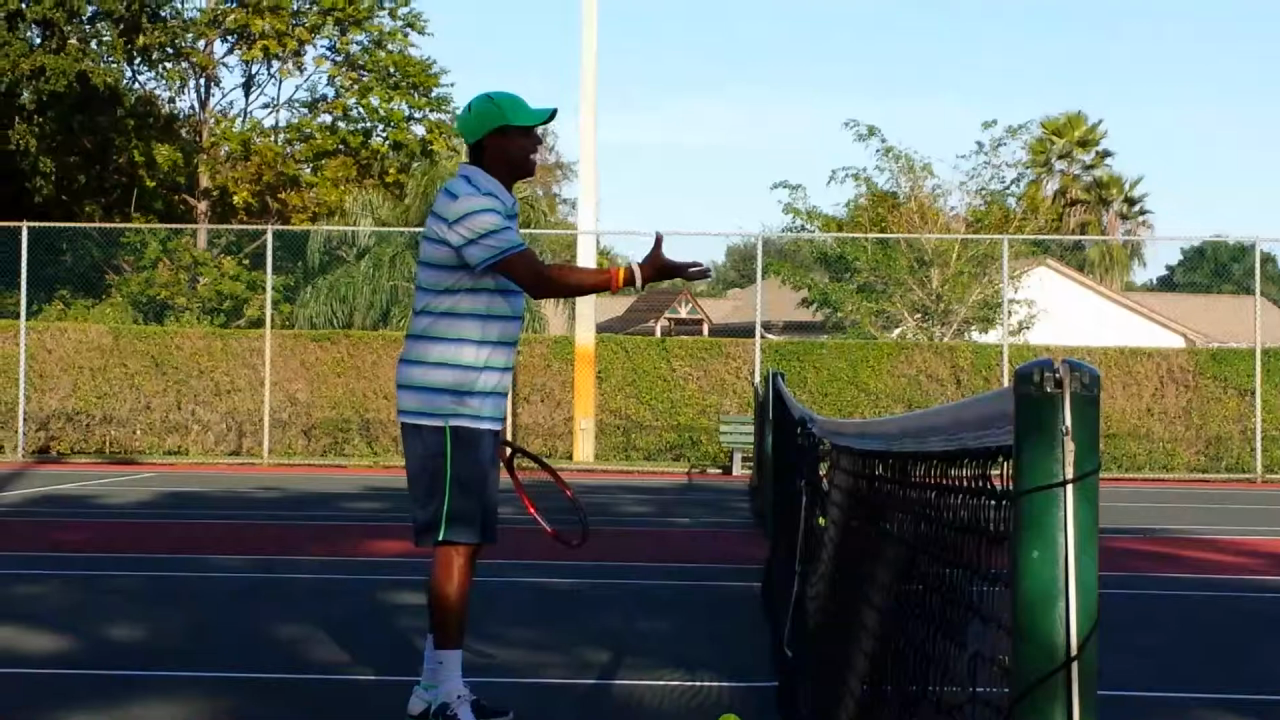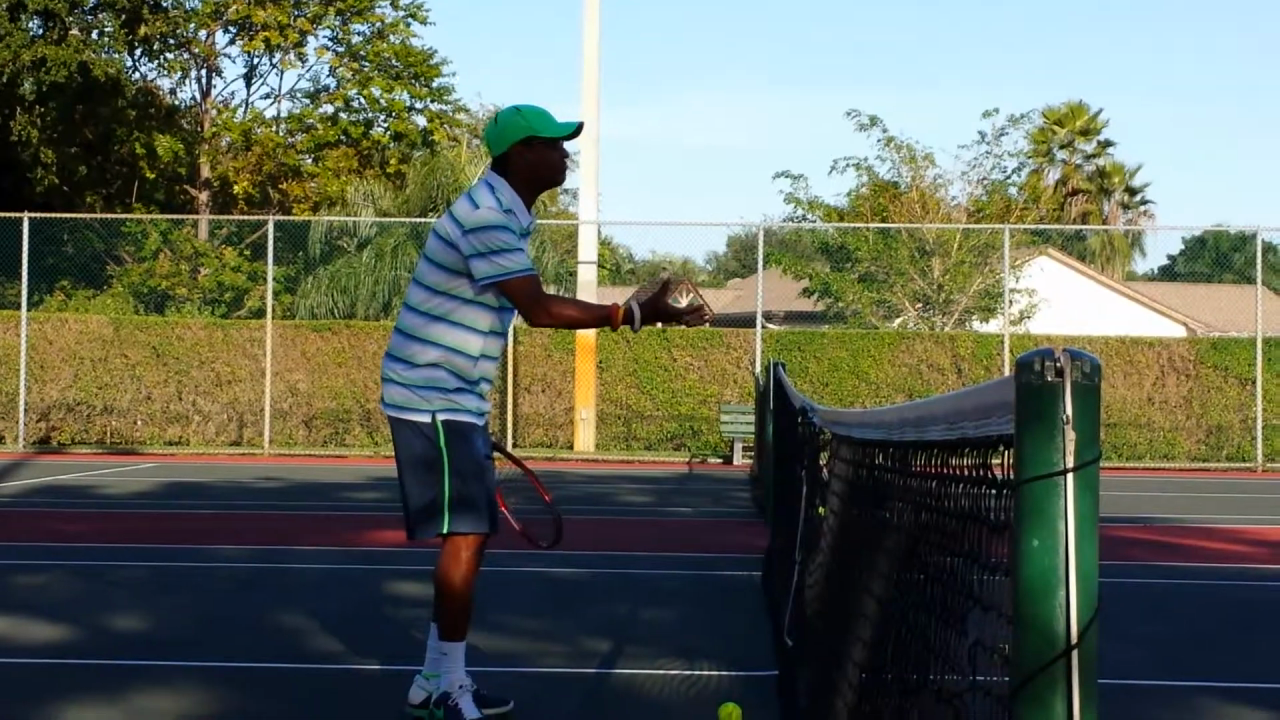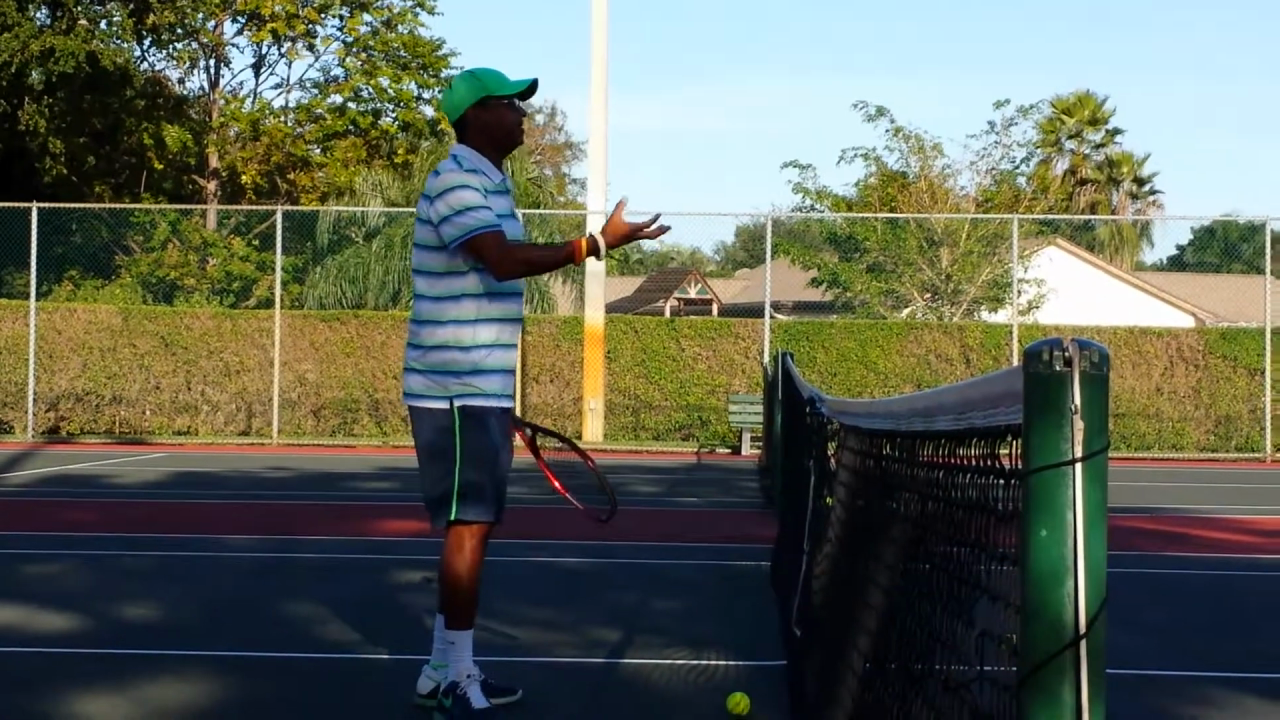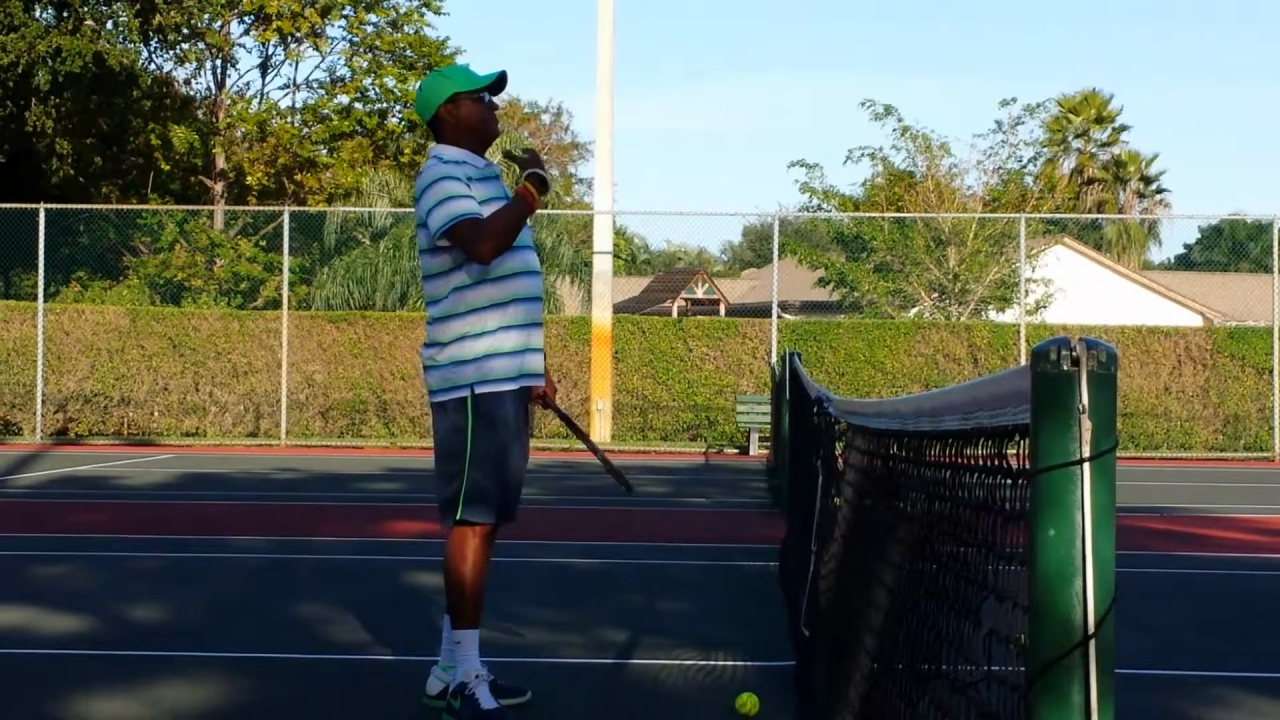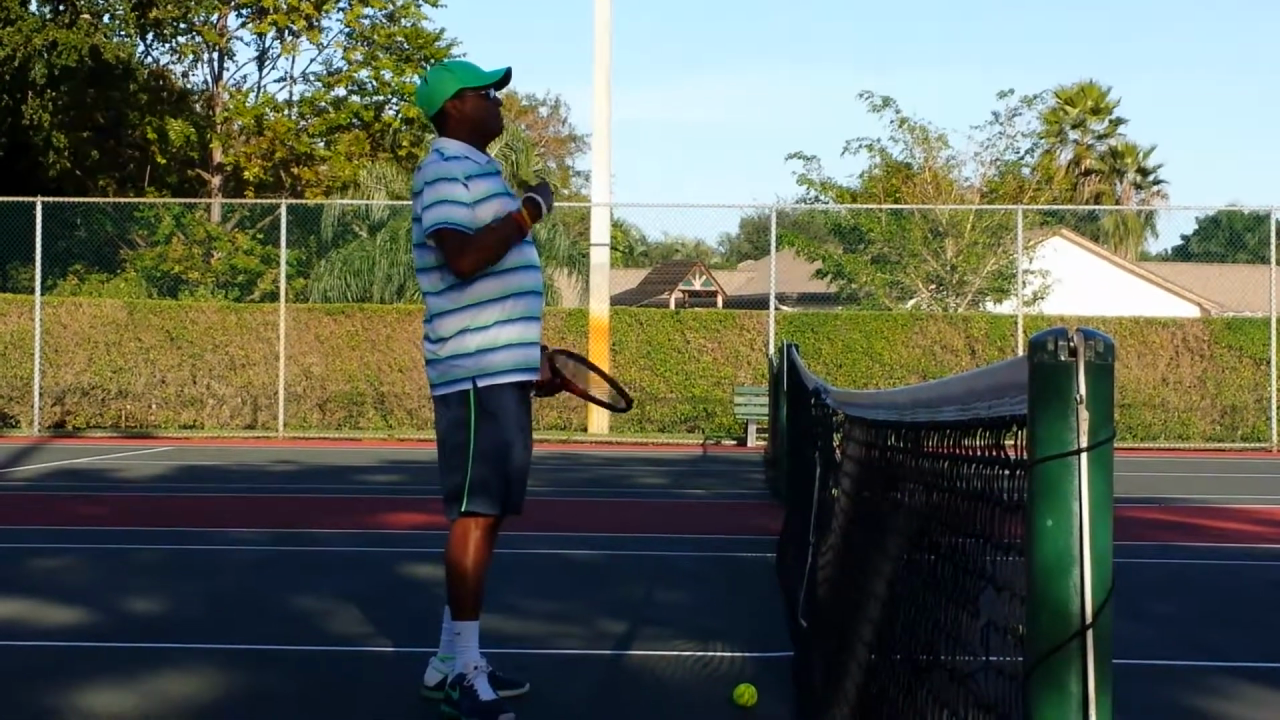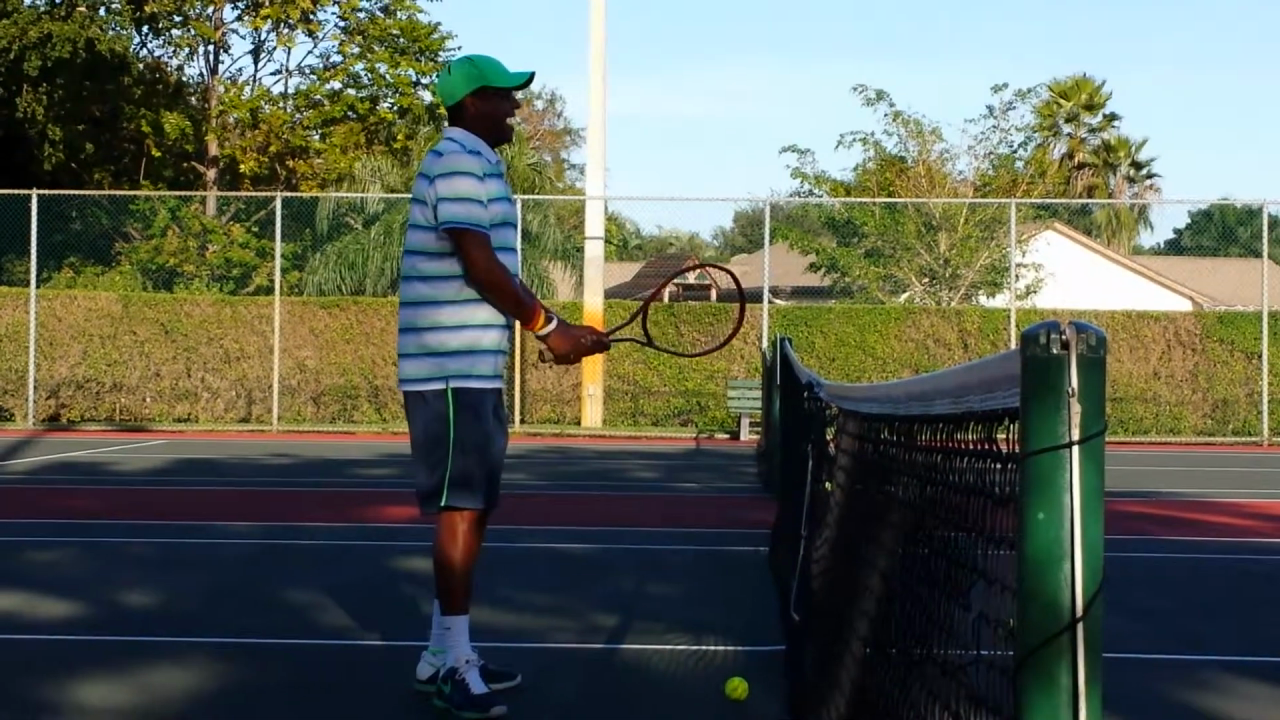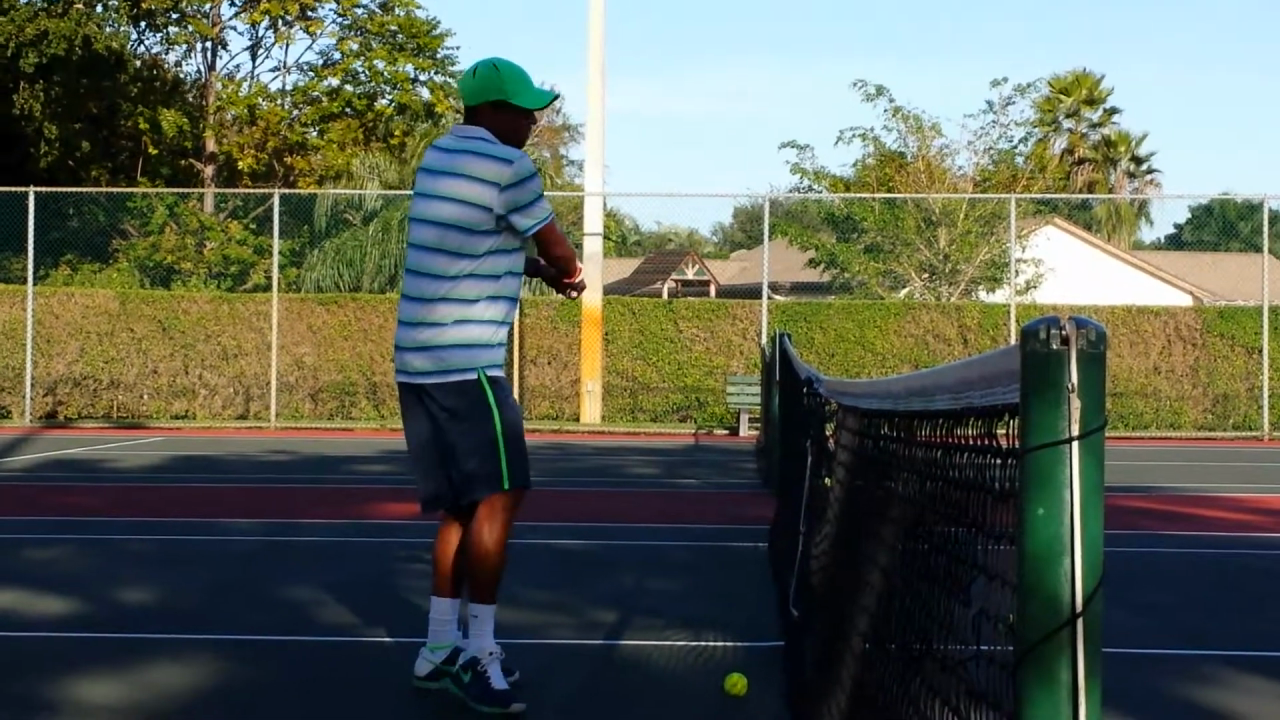
dt=0.5s
person 1, frame 1
left shoulder: (488, 202)
right shoulder: (469, 202)
right elbow: (538, 279)
right wrist: (637, 274)
left hip: (466, 405)
right hip: (448, 406)
left knee: (466, 541)
right knee: (459, 542)
person 1, frame 2
left shoulder: (506, 211)
right shoulder: (487, 212)
right elbow: (538, 309)
right wrist: (634, 314)
left hip: (453, 397)
right hip: (432, 398)
left knee: (469, 533)
right knee: (466, 534)
person 1, frame 3
left shoulder: (488, 182)
right shoulder: (455, 179)
right elbow: (501, 262)
right wrist: (599, 242)
left hip: (479, 386)
right hip: (456, 387)
left knee: (477, 521)
right knee: (470, 522)
left ankle: (448, 667)
person 1, frame 4
left shoulder: (481, 174)
right shoulder: (444, 173)
right elbow: (481, 245)
left wrist: (534, 366)
right wrist: (534, 186)
left hip: (501, 376)
right hip: (475, 379)
left knee: (485, 518)
right knee: (474, 519)
left ankle: (458, 667)
person 1, frame 5
left shoulder: (481, 169)
right shoulder: (444, 169)
right elbow: (463, 260)
left wrist: (539, 354)
right wrist: (530, 214)
left hip: (503, 368)
right hip: (476, 371)
left knee: (487, 511)
right knee: (475, 511)
left ankle: (453, 660)
person 1, frame 6
left shoulder: (478, 164)
right shoulder: (456, 158)
left elbow: (497, 276)
right elbow: (480, 267)
left wrist: (556, 328)
right wrist: (549, 325)
left hip: (473, 368)
right hip: (449, 369)
left knee: (471, 507)
right knee: (462, 508)
left ankle: (445, 654)
right ankle: (453, 664)
person 1, frame 7
left shoulder: (439, 155)
right shoulder: (509, 166)
right elbow: (556, 246)
left wrist: (538, 267)
right wrist: (570, 276)
left hip: (422, 361)
right hip: (466, 362)
left knee: (462, 505)
right knee: (500, 497)
left ankle: (440, 648)
right ankle: (479, 654)
